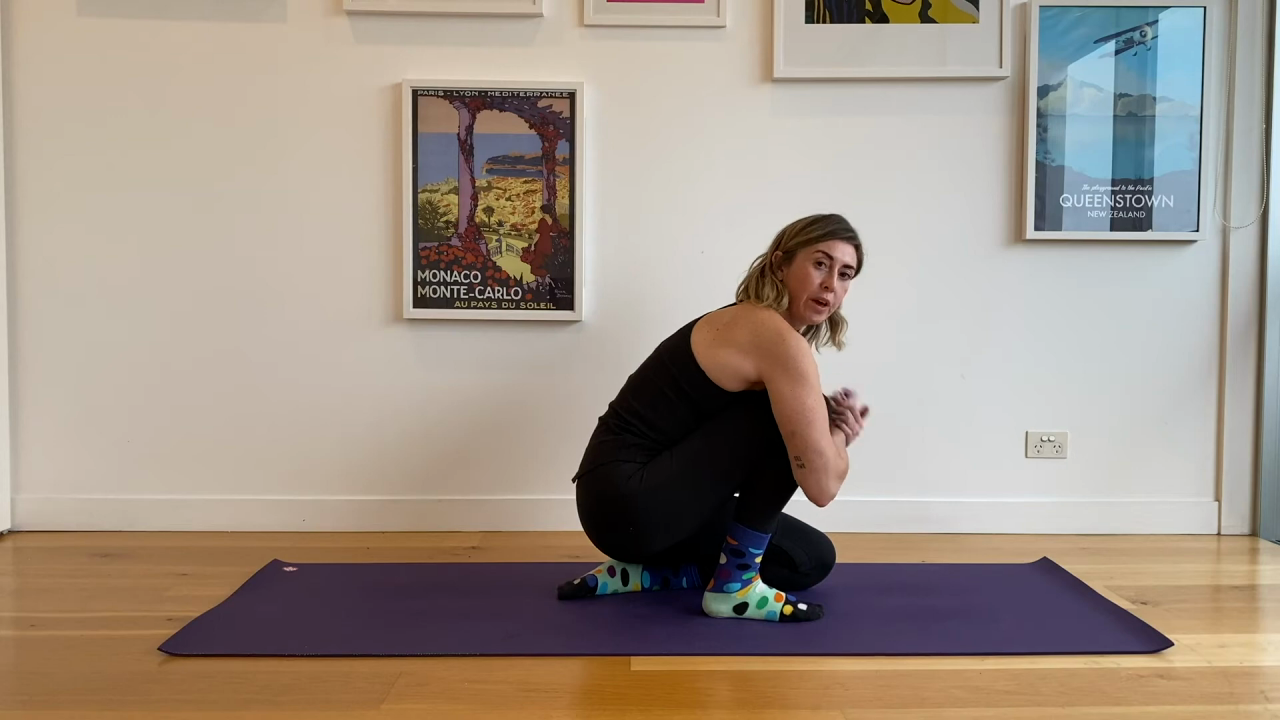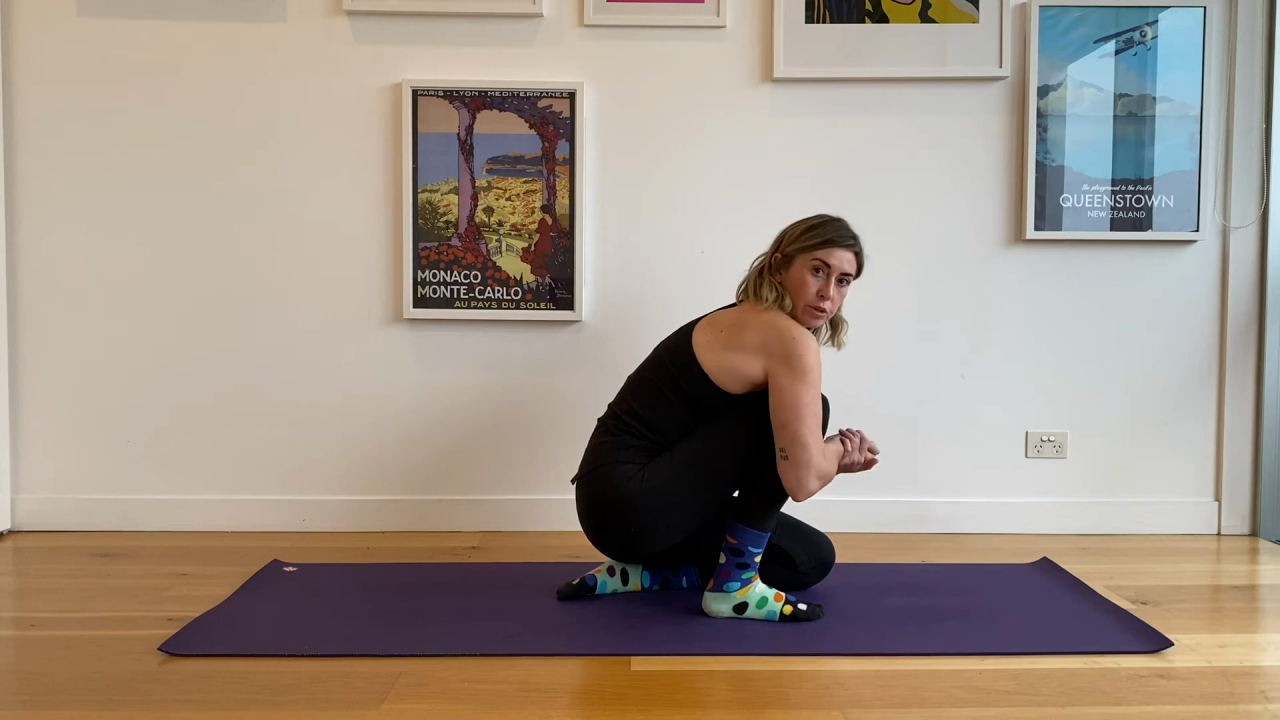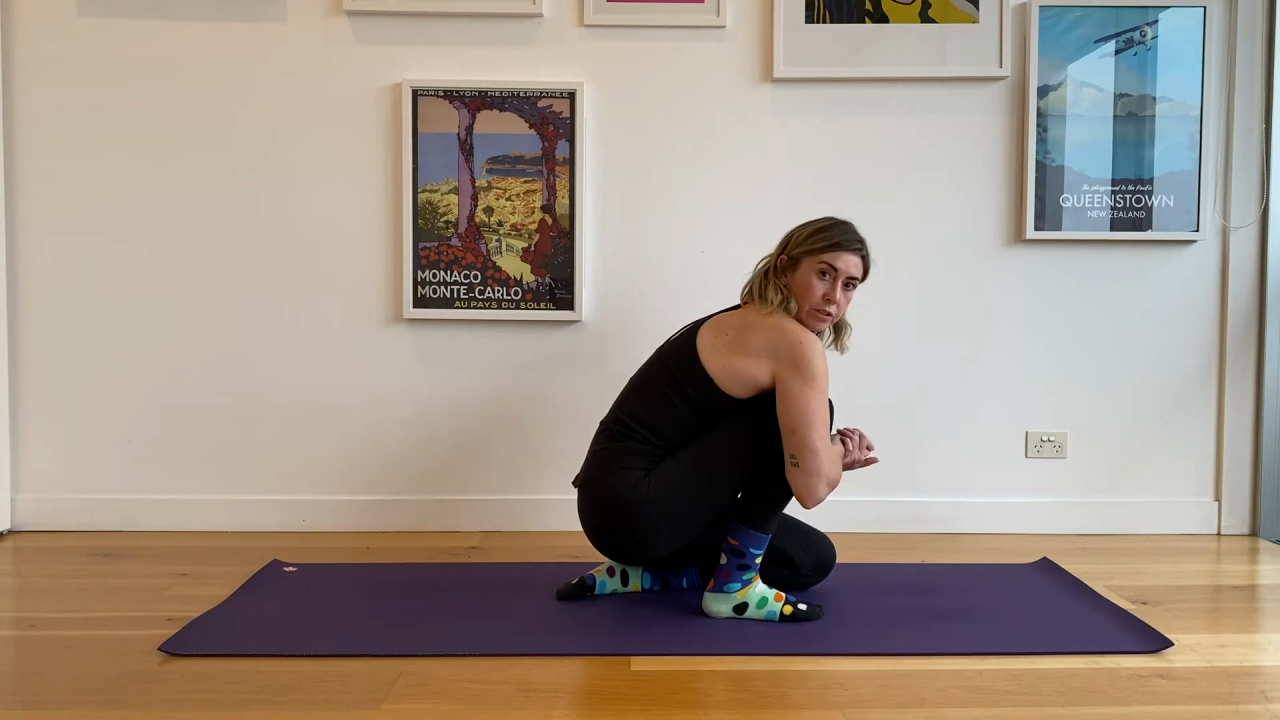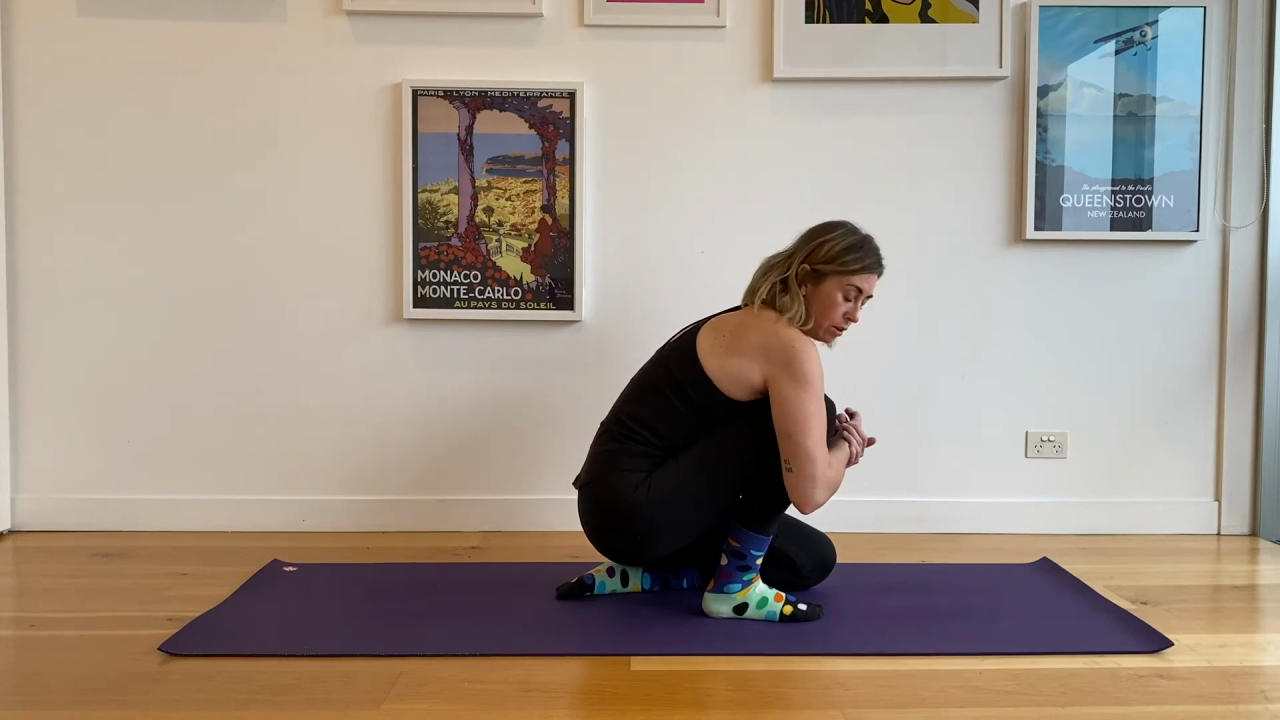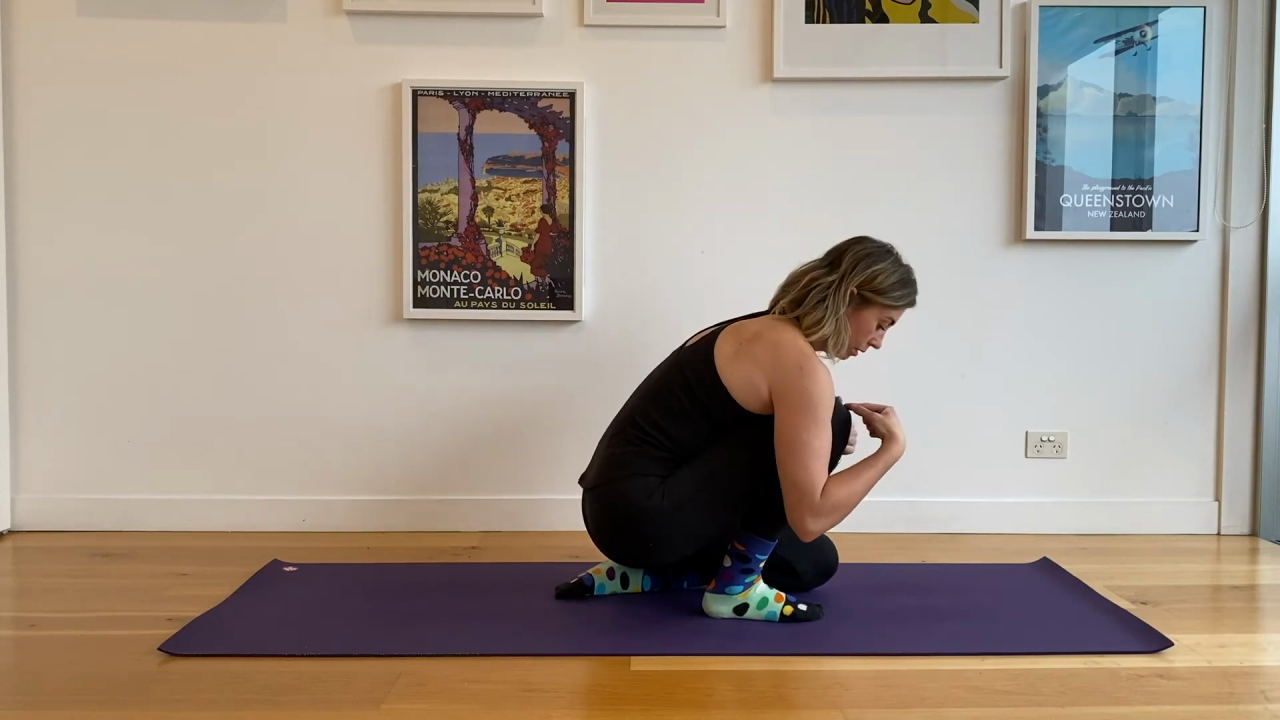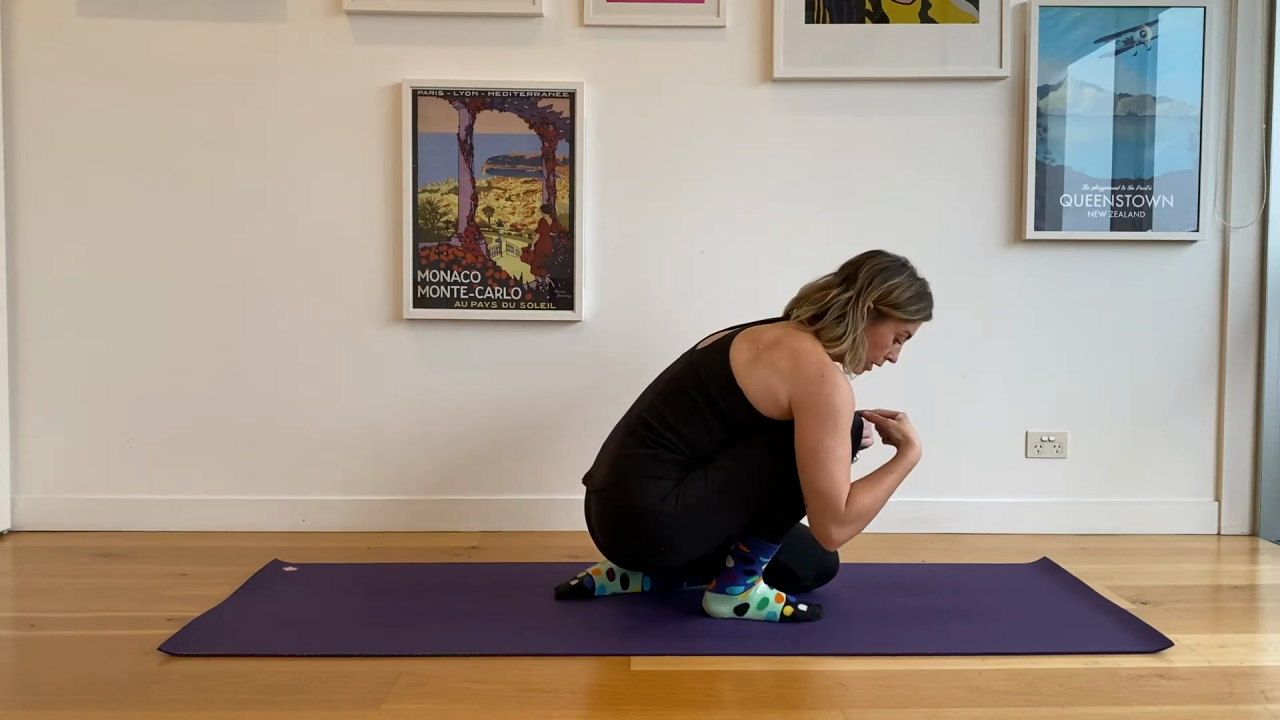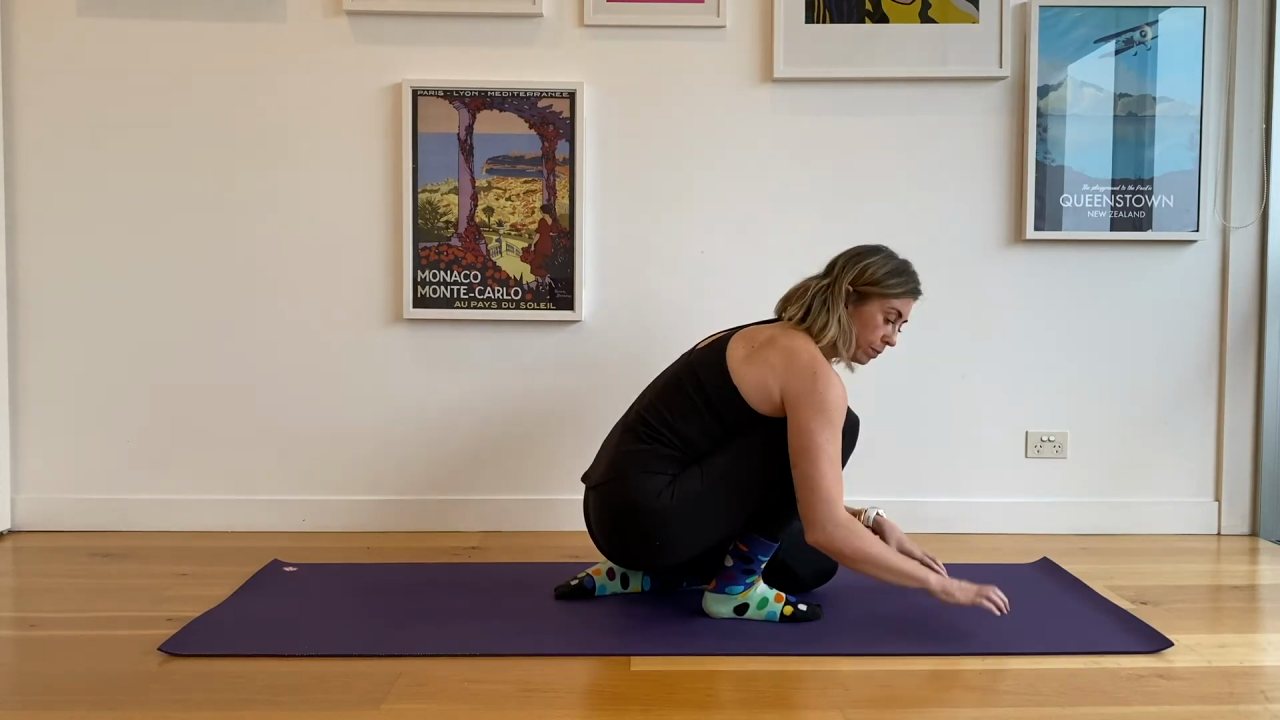
dt=0.7s
person 1, frame 1
left shoulder: (755, 325)
right shoulder: (781, 340)
right elbow: (822, 485)
left wrist: (830, 431)
right wrist: (842, 431)
left hip: (641, 497)
right hip: (627, 501)
left knee: (812, 559)
right knee: (798, 413)
left ankle: (640, 576)
right ankle: (735, 586)
person 1, frame 2
left shoulder: (750, 323)
right shoulder: (790, 339)
left elbow: (788, 458)
right elbow: (802, 480)
left wrist: (834, 456)
right wrist: (837, 448)
left hip: (637, 496)
right hip: (629, 501)
left knee: (810, 557)
right knee: (799, 414)
left ankle: (639, 574)
right ankle: (734, 586)
person 1, frame 3
left shoulder: (751, 324)
right shoulder: (795, 343)
right elbow: (811, 487)
left wrist: (834, 451)
right wrist: (839, 448)
left hip: (635, 498)
right hip: (632, 506)
left knee: (811, 560)
right knee: (793, 417)
left ankle: (637, 576)
right ankle: (734, 587)
person 1, frame 4
left shoulder: (754, 327)
right shoulder: (790, 346)
right elbow: (809, 492)
left wrist: (836, 451)
right wrist: (844, 447)
left hip: (639, 501)
right hip: (632, 509)
left knee: (811, 560)
right knee: (804, 418)
left ankle: (639, 575)
right ankle: (734, 585)
person 1, frame 5
left shoulder: (764, 332)
right shoulder: (801, 365)
right elbow: (809, 516)
left wrist: (823, 443)
right wrist: (893, 447)
left hip: (627, 502)
right hip: (640, 515)
left knee: (814, 563)
right knee: (833, 422)
left ankle: (638, 576)
right ankle: (735, 586)
person 1, frame 6
left shoulder: (774, 338)
right shoulder: (820, 375)
right elbow: (833, 526)
left wrist: (840, 441)
right wrist: (909, 452)
right hip: (648, 517)
left knee: (813, 566)
left ankle: (640, 576)
right ankle: (736, 586)
person 1, frame 7
left shoulder: (773, 342)
right shoulder: (811, 372)
left elbow: (797, 492)
right elbow: (824, 527)
left wrist: (872, 523)
right wrist: (936, 582)
left hip: (627, 505)
right hip: (649, 512)
left knee: (811, 564)
left ankle: (636, 575)
right ankle: (735, 586)
